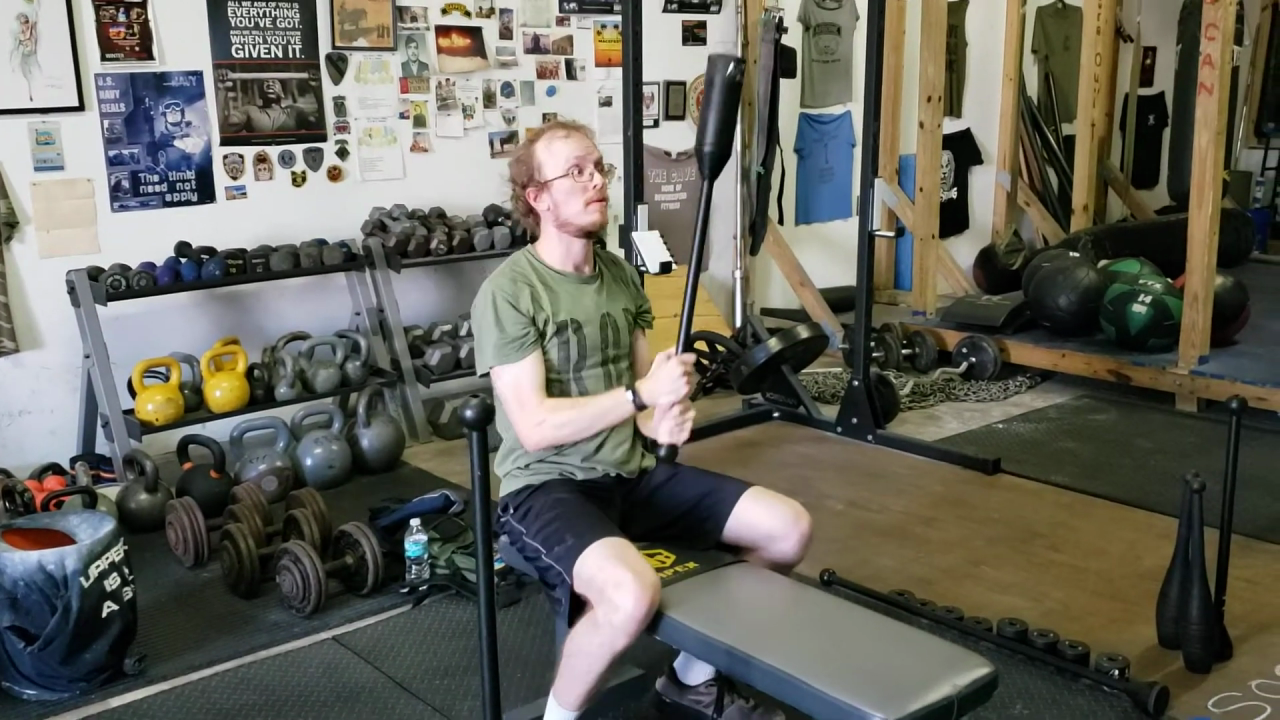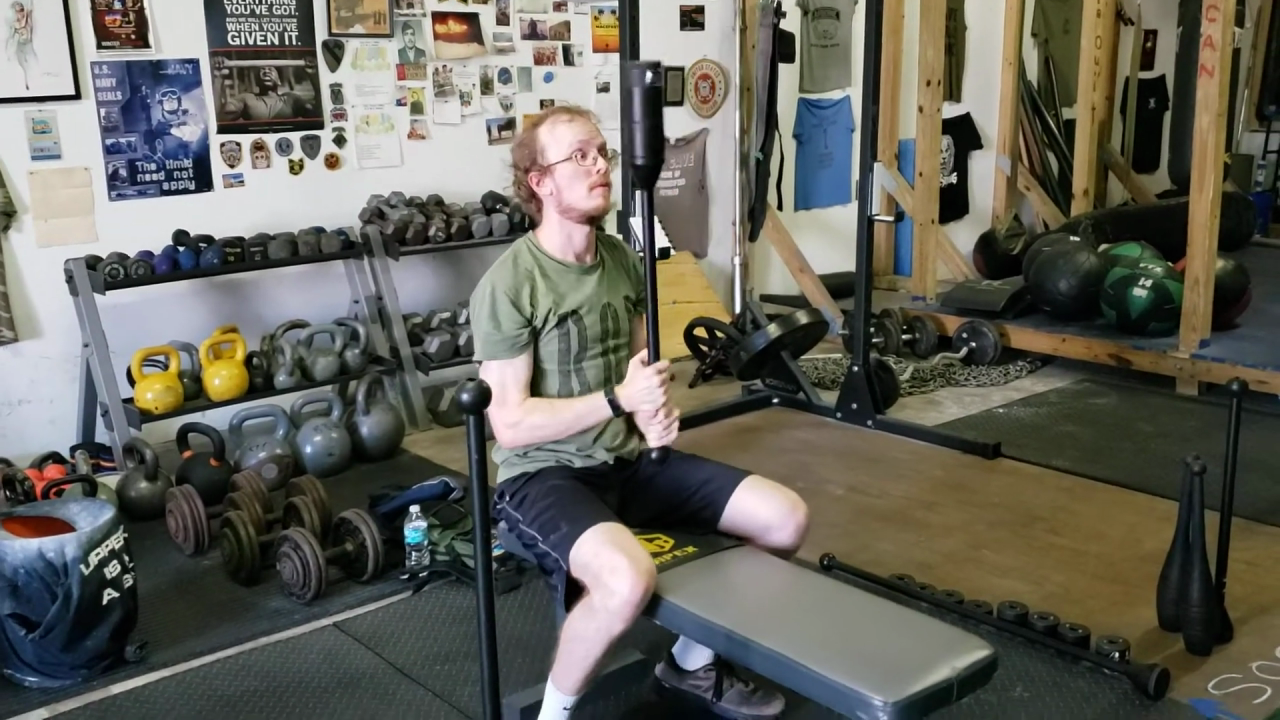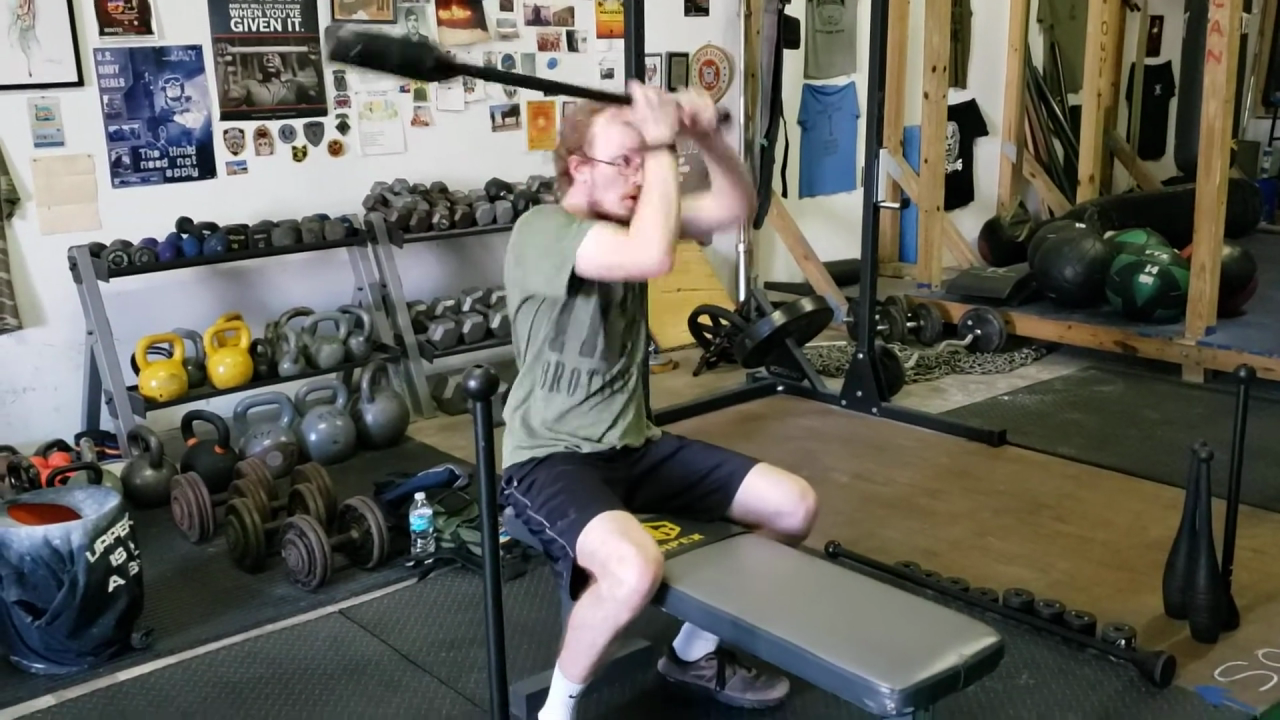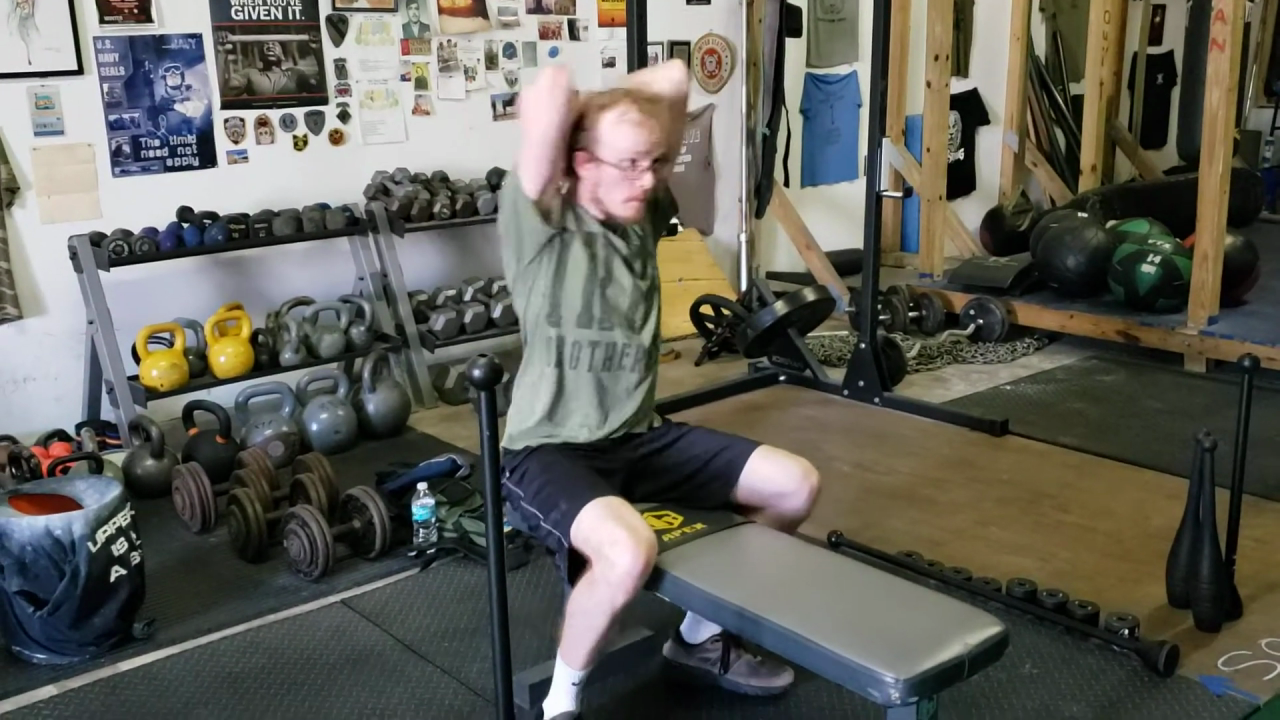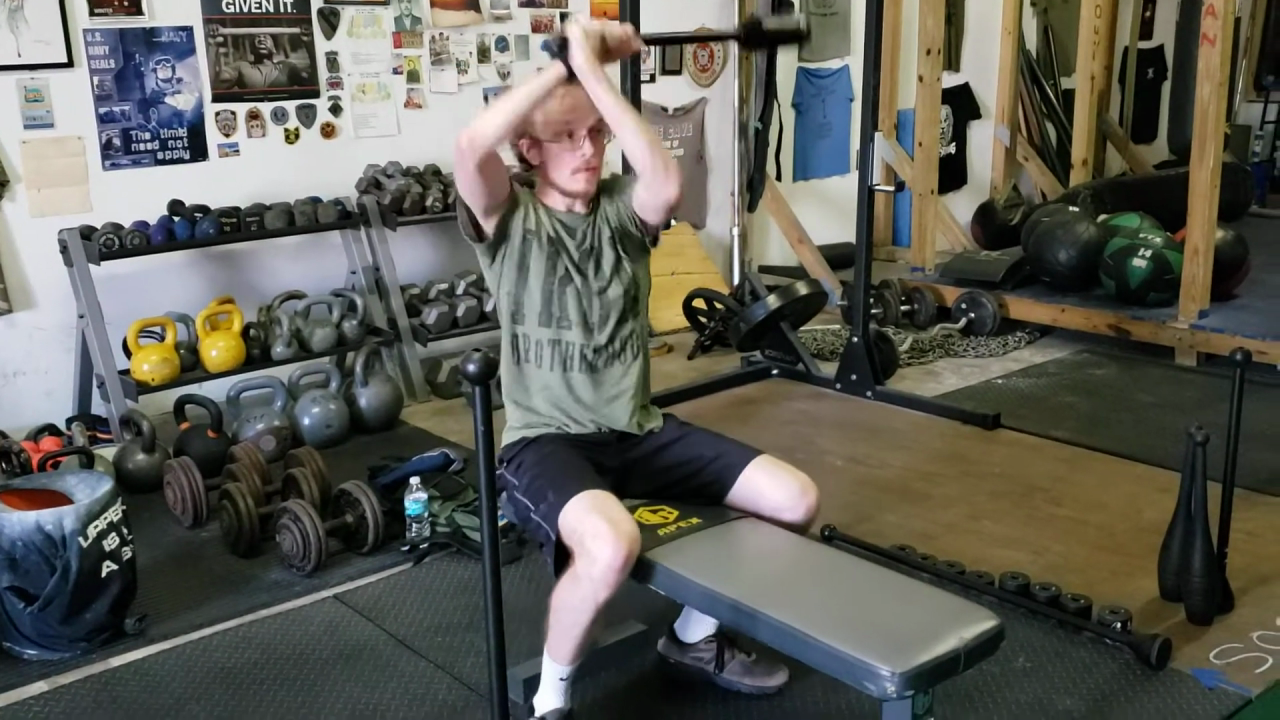
dt=0.4s
person 1, frame 1
left shoulder: (620, 274)
right shoulder: (507, 292)
right elbow: (534, 427)
left wrist: (662, 414)
right wrist: (641, 393)
left hip: (631, 473)
right hip: (545, 488)
left knee: (788, 527)
right knee: (631, 593)
person 1, frame 2
left shoulder: (621, 259)
right shoulder: (509, 285)
right elbow: (511, 425)
left wrist: (654, 405)
right wrist: (619, 399)
left hip: (628, 461)
right hip: (543, 477)
left knee: (785, 518)
right knee: (627, 579)
left ankle: (693, 660)
person 1, frame 3
left shoulder: (628, 226)
right shoulder: (542, 232)
left elbow: (737, 207)
right elbow: (651, 256)
left wrist: (708, 136)
right wrist: (661, 147)
left hip: (633, 446)
right hip: (550, 459)
left knee: (794, 504)
right knee: (633, 568)
left ankle: (696, 651)
person 1, frame 4
left shoulder: (639, 209)
right shoulder: (539, 212)
left elbow: (672, 79)
right elbow: (547, 96)
left wrist: (606, 112)
right wrist: (563, 113)
left hip: (639, 436)
right hip: (549, 449)
left knee: (797, 485)
right knee: (628, 552)
left ankle: (700, 636)
person 1, frame 5
left shoulder: (624, 208)
right shoulder: (506, 216)
left elbow: (668, 187)
right elbow: (470, 149)
left wrist: (594, 73)
right wrist: (562, 69)
left hip: (639, 430)
right hip: (546, 442)
left knee: (796, 500)
right knee: (610, 546)
left ankle: (695, 634)
